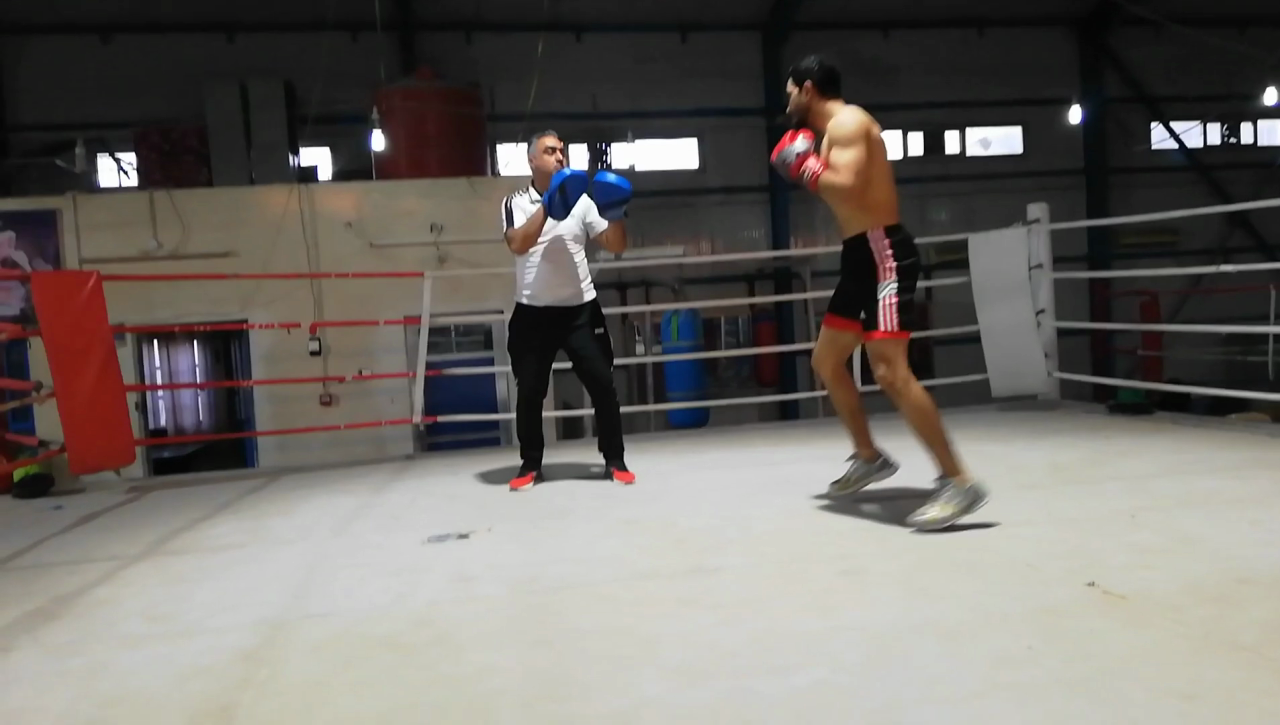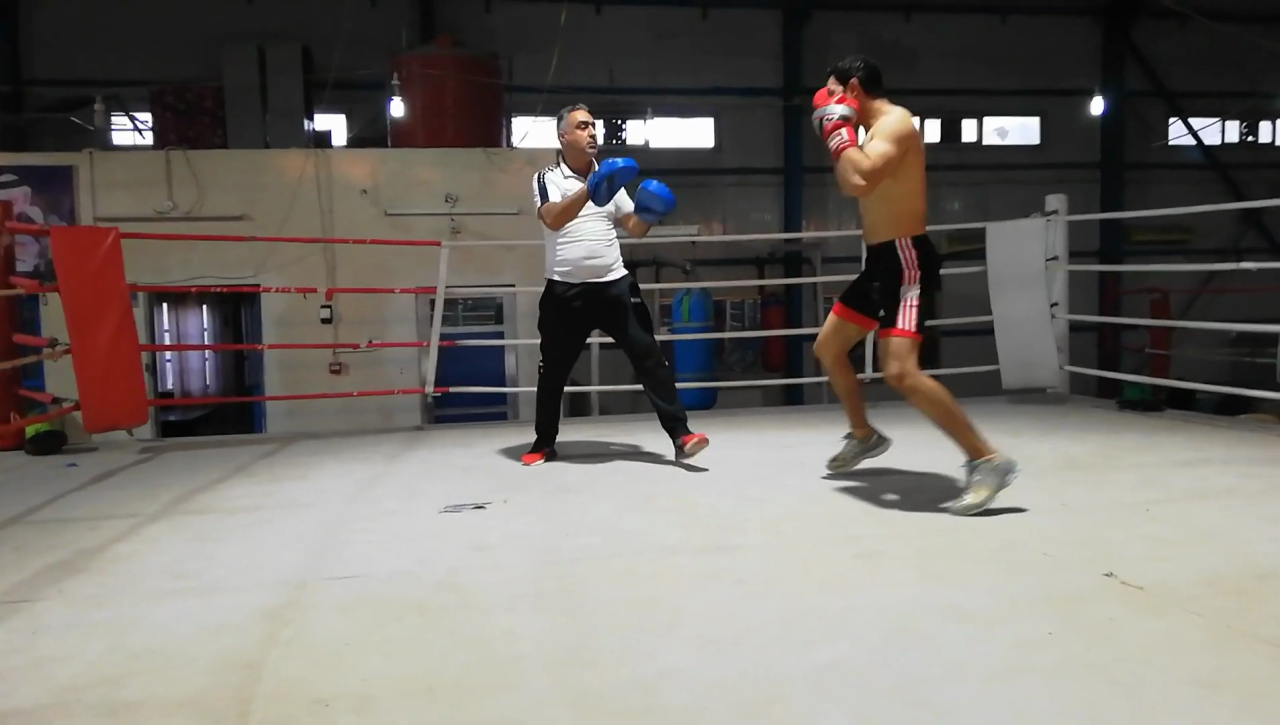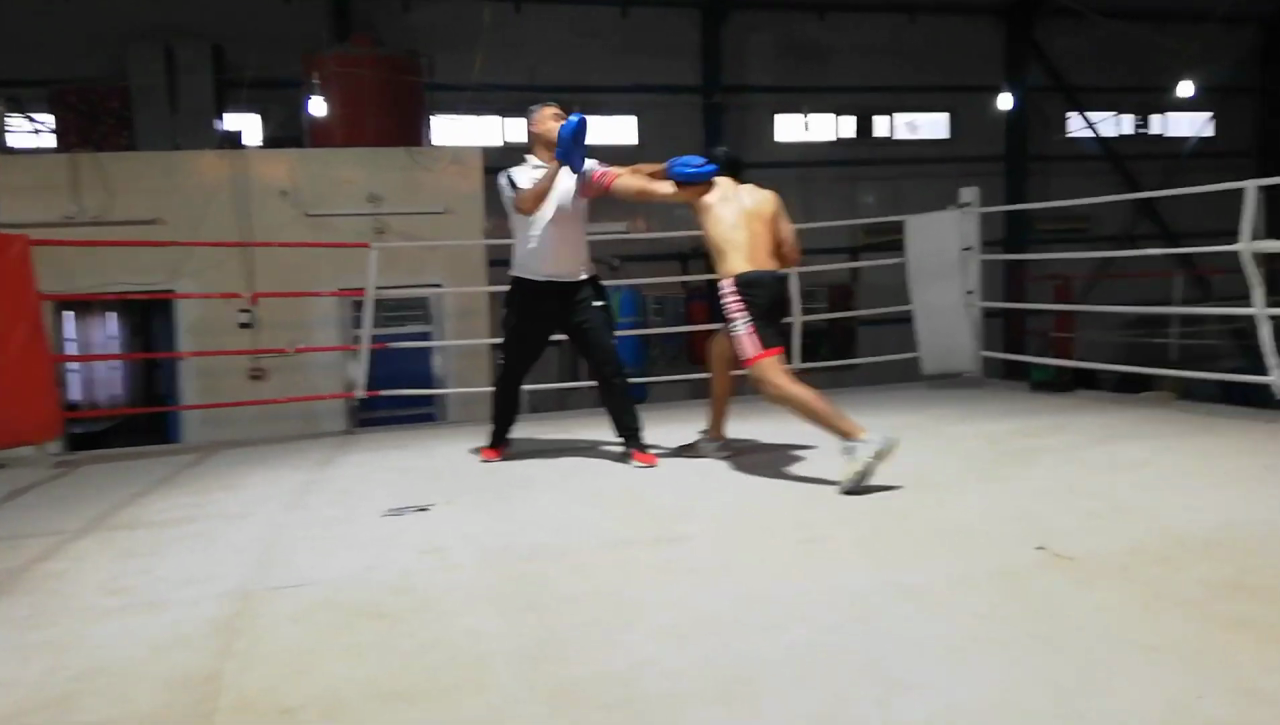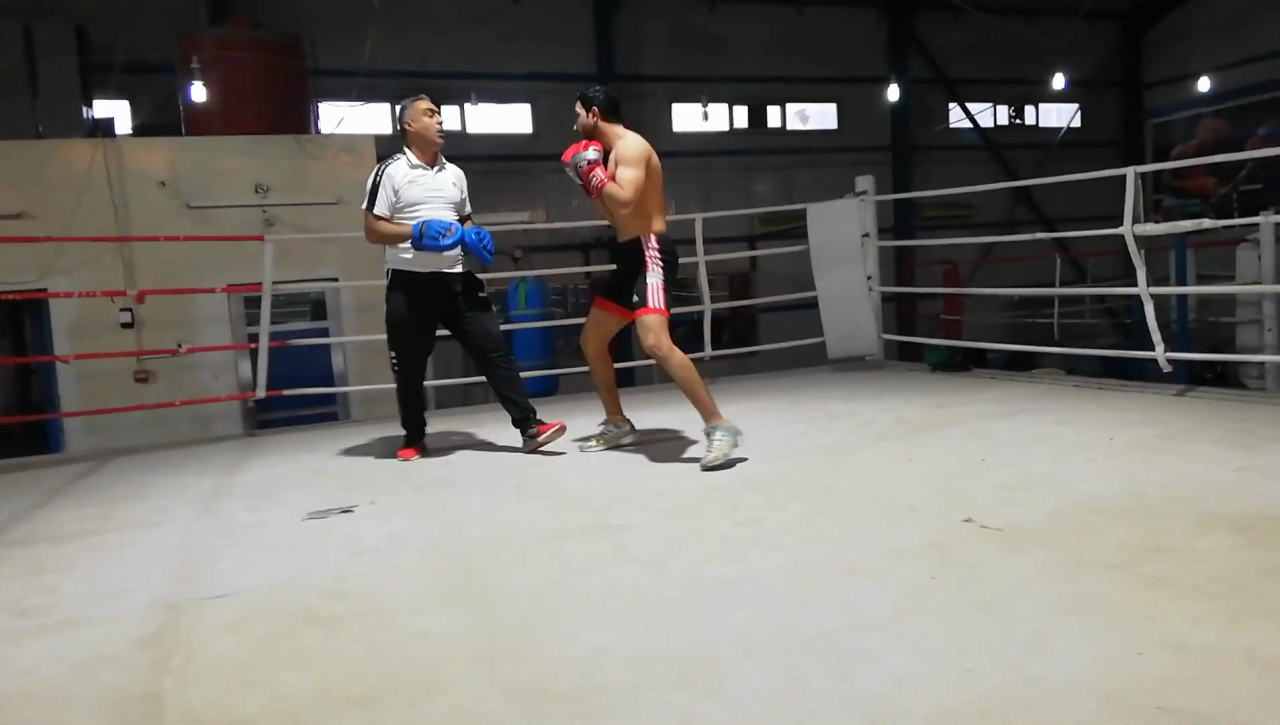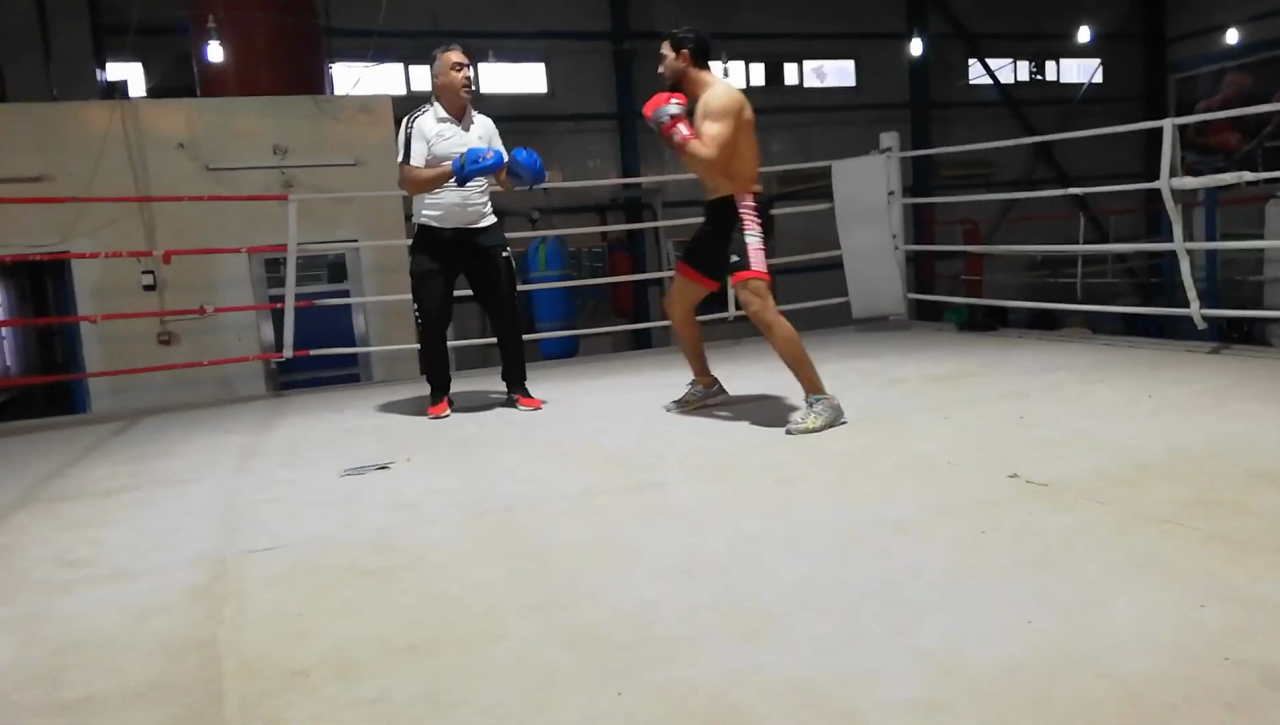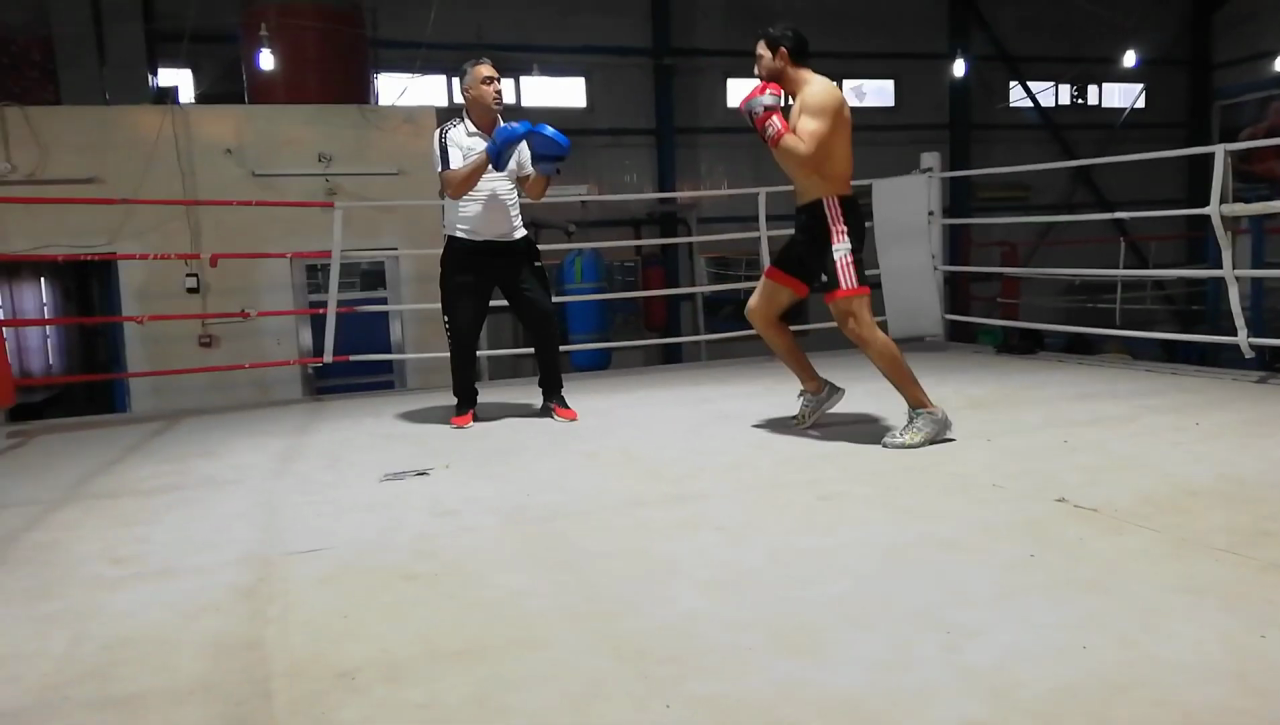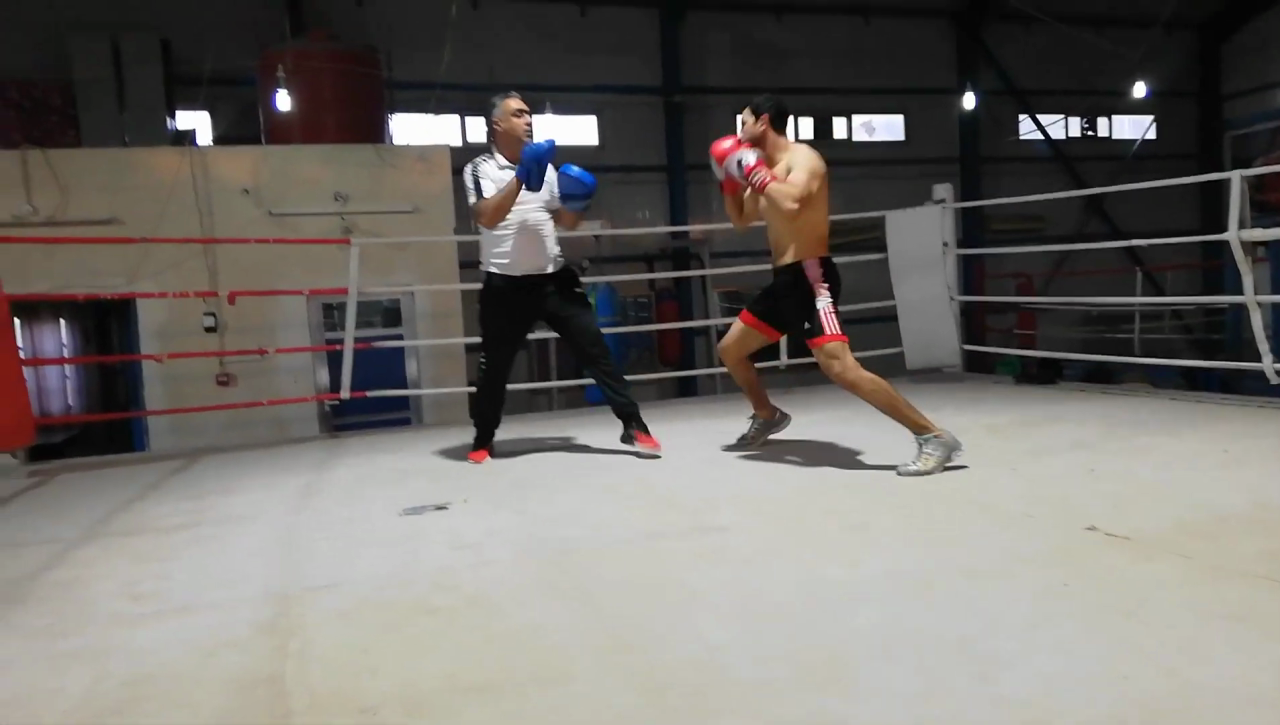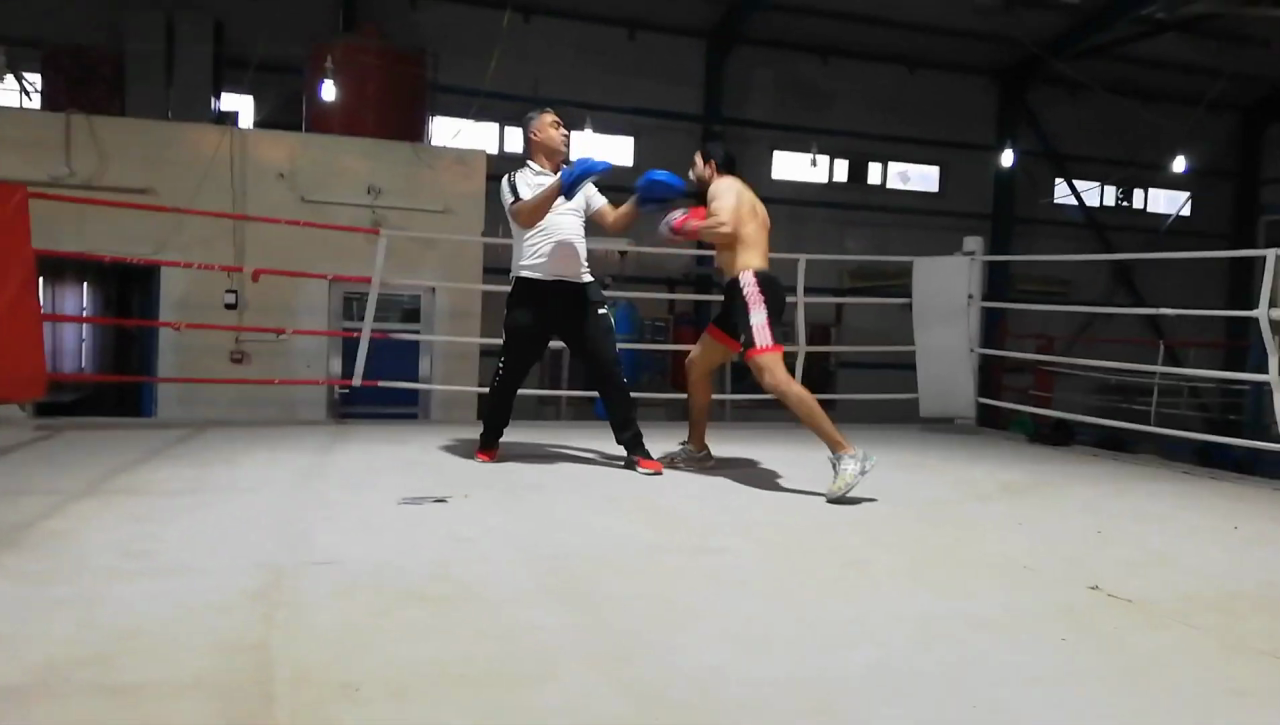
dt=0.4s
person 1, frame 1
left shoulder: (848, 121)
right shoulder: (837, 129)
left elbow: (846, 189)
left wrist: (804, 162)
right wrist: (806, 163)
left hip: (881, 252)
right hip: (863, 255)
left knee: (891, 371)
right knee: (825, 360)
left ankle: (959, 483)
right ankle: (869, 456)
person 1, frame 2
left shoulder: (895, 122)
right shoulder: (876, 129)
left elbow: (860, 180)
right elbow: (856, 189)
left wrist: (837, 129)
right wrist: (838, 134)
left hip: (904, 260)
right hip: (880, 261)
left knee: (899, 371)
right knee: (827, 347)
left ankle: (987, 461)
right ankle: (864, 436)
person 1, frame 3
left shoulder: (703, 189)
right shoulder: (768, 198)
left elbow: (647, 189)
right elbow: (790, 255)
left wrist: (601, 181)
left hip: (741, 291)
right hip: (770, 285)
left knee: (773, 381)
right knee: (718, 354)
left ankle: (862, 441)
right ankle: (714, 437)
person 1, frame 4
left shoulder: (629, 146)
right shoulder: (618, 151)
left elbow: (627, 206)
left wrist: (592, 170)
right wrist: (590, 183)
left hip: (648, 253)
right hip: (630, 256)
left knee: (655, 341)
right knee: (591, 340)
left ankle: (718, 425)
right ankle: (618, 424)
person 1, frame 5
left shoulder: (721, 96)
right shoulder: (703, 102)
left elbow: (710, 159)
left wrist: (675, 126)
right wrist: (672, 131)
left hip: (742, 211)
right hip: (718, 215)
left knee: (758, 306)
right knee: (676, 305)
left ankle: (820, 399)
right ankle: (706, 384)
person 1, frame 6
left shoulder: (819, 92)
right shoulder: (803, 99)
left elbow: (805, 157)
left wrist: (770, 119)
right wrist: (769, 130)
left hip: (833, 218)
right hip: (810, 221)
left knee: (855, 323)
right knee: (758, 312)
left ankle: (926, 412)
right ankle: (816, 389)
person 1, frame 7
left shoulder: (802, 159)
right shoulder: (769, 170)
left elbow: (790, 207)
right elbow: (740, 219)
left wrist: (753, 171)
right wrist: (729, 179)
left hip: (811, 278)
right hip: (782, 281)
left knee: (840, 367)
right knee: (729, 350)
left ankle: (933, 438)
right ankle: (767, 416)
person 1, frame 8
left shoulder: (726, 187)
right shoulder: (745, 201)
left elbow: (726, 228)
left wrist: (687, 226)
right wrist: (702, 231)
left hip: (752, 289)
right hip: (744, 292)
left knee: (773, 378)
right knee: (696, 364)
left ankle: (846, 454)
right ankle: (696, 449)
person 2, frame 1
left shoulder: (582, 200)
right shoulder: (516, 203)
left elbow: (616, 246)
right elbow: (518, 246)
left wrist: (615, 214)
right wrist: (547, 207)
left hip: (580, 310)
right hip: (532, 314)
left knee: (602, 385)
right knee: (529, 392)
left ankle: (614, 460)
right ankle: (530, 466)
person 2, frame 2
left shoulder: (610, 177)
right shoulder: (547, 178)
left elbow: (633, 230)
right elbow: (553, 220)
left wrist: (648, 215)
right wrist: (590, 188)
left hip: (615, 286)
right hip: (566, 291)
left knee: (648, 355)
right knee: (553, 371)
left ankle: (680, 433)
right ankle: (544, 443)
person 2, frame 3
left shoulder: (580, 170)
right shoulder: (513, 176)
left elbow: (624, 175)
right elbow: (528, 206)
left wrist: (667, 168)
right wrist: (560, 161)
left hip: (578, 288)
right hip: (530, 289)
left knee: (607, 363)
right knee: (512, 367)
left ankle: (633, 442)
right ankle: (498, 438)
person 2, frame 4
left shoulder: (455, 174)
right shoulder: (390, 171)
right elbow: (372, 230)
left wrist: (475, 238)
right wrist: (415, 234)
left hip: (455, 281)
right hip: (410, 284)
left knee: (493, 347)
right knee: (409, 366)
left ankle: (529, 425)
right ankle: (414, 437)
person 2, frame 5
left shoulder: (484, 124)
right shoulder: (418, 123)
left elbow: (502, 176)
right elbow: (409, 182)
left wrist: (520, 174)
right wrist: (455, 168)
left hip: (483, 234)
right hip: (434, 238)
left knee: (506, 311)
right knee: (432, 318)
left ankle: (516, 387)
right ankle: (440, 393)
person 2, frame 6
left shoulder: (513, 135)
right shoulder: (449, 134)
left elbow: (533, 191)
right elbow: (453, 188)
left wrist: (547, 166)
right wrist: (489, 154)
left hip: (514, 245)
right hip: (466, 249)
left knee: (543, 318)
right knee: (463, 332)
left ankle: (553, 397)
right ankle: (465, 403)
person 2, frame 7
left shoulder: (546, 168)
right shoulder: (479, 169)
left elbow: (566, 222)
right elbow: (487, 217)
left wrist: (577, 203)
right wrist: (520, 177)
left hip: (553, 277)
right hip: (505, 285)
left knee: (593, 346)
right knee: (494, 366)
left ankle: (632, 425)
right ankle: (483, 440)
person 2, frame 8
left shoulder: (580, 181)
right shoulder: (517, 180)
left elbow: (612, 221)
right elbow: (525, 218)
left wrist: (639, 198)
right wrist: (562, 182)
left hip: (579, 290)
right hip: (533, 291)
left knee: (608, 369)
right knee: (511, 370)
left ankle: (635, 449)
right ankle: (489, 441)
